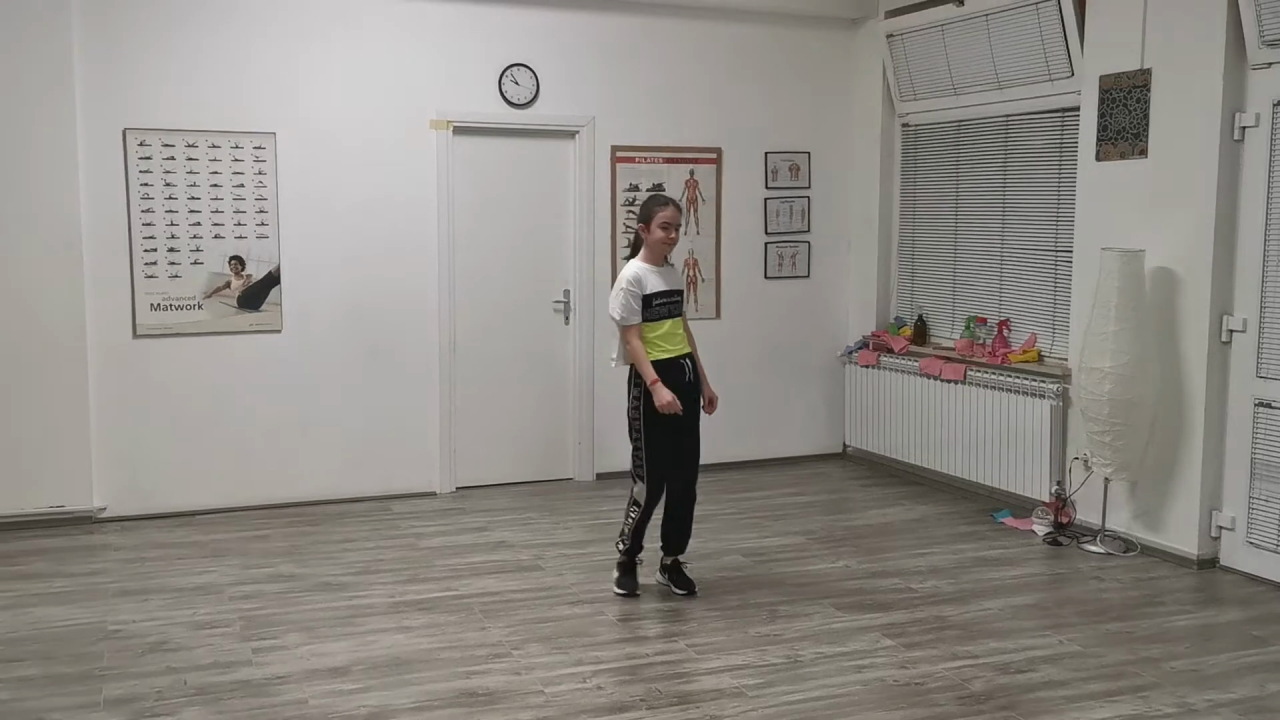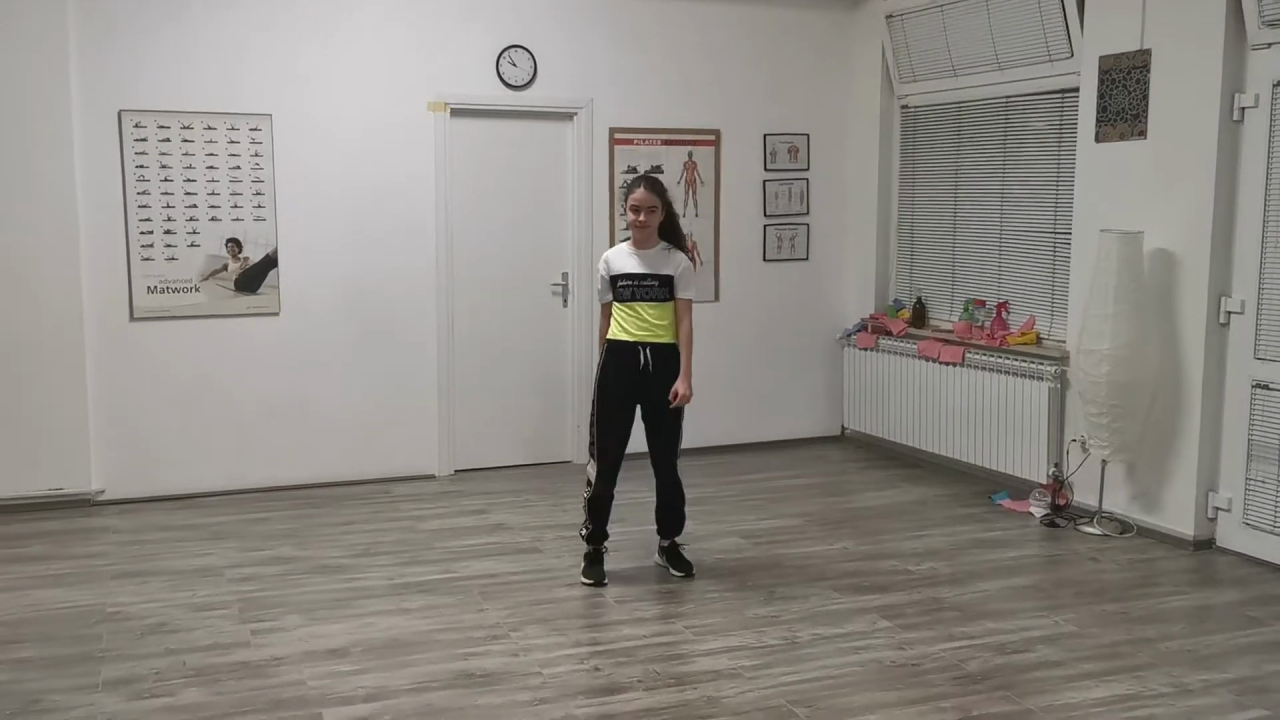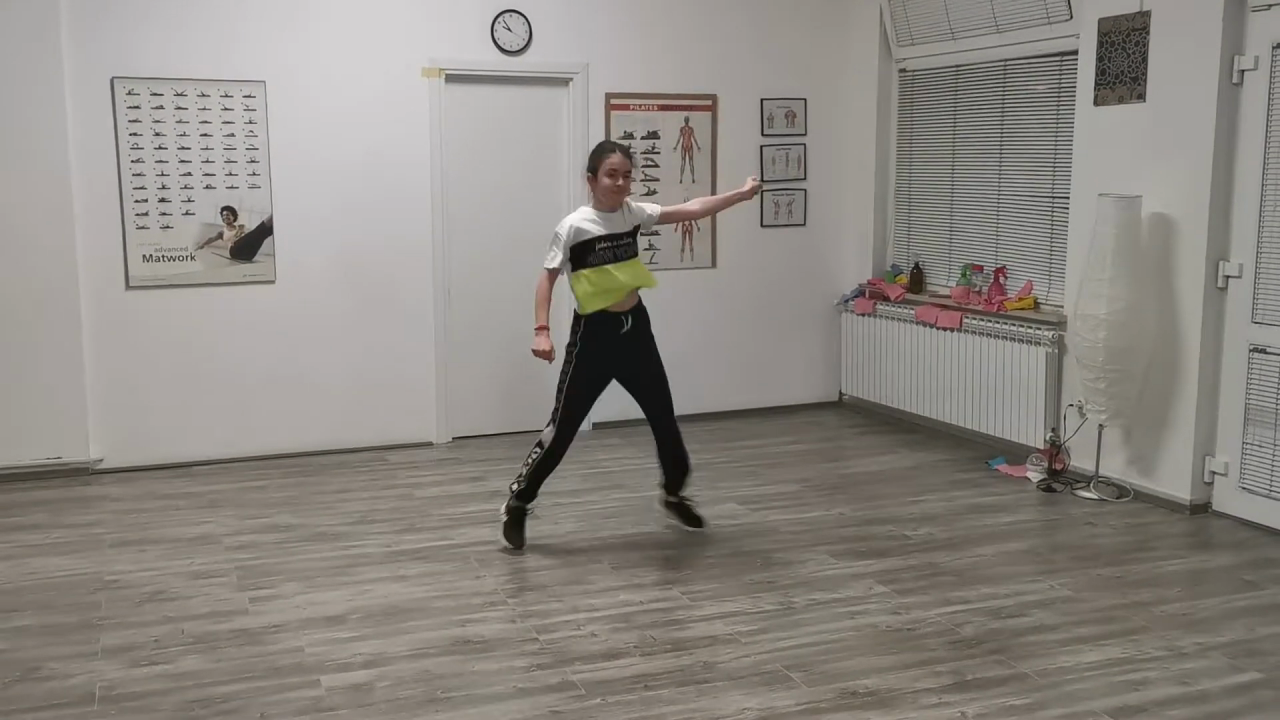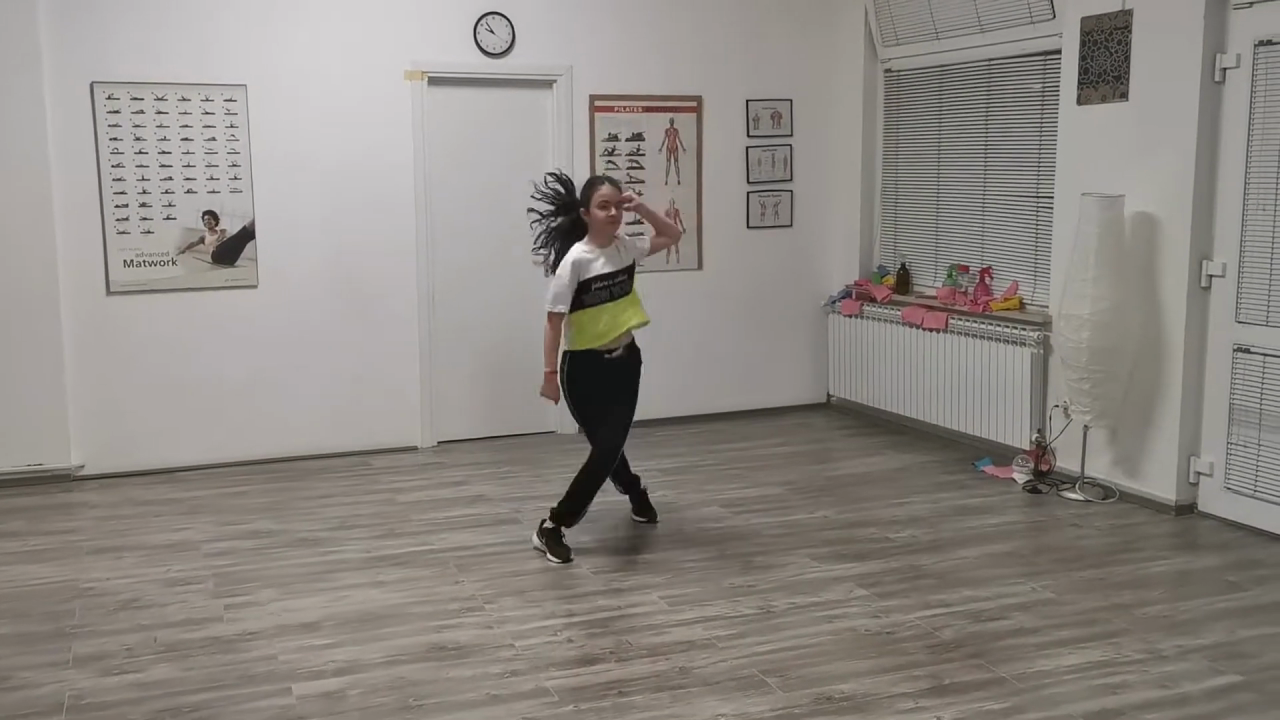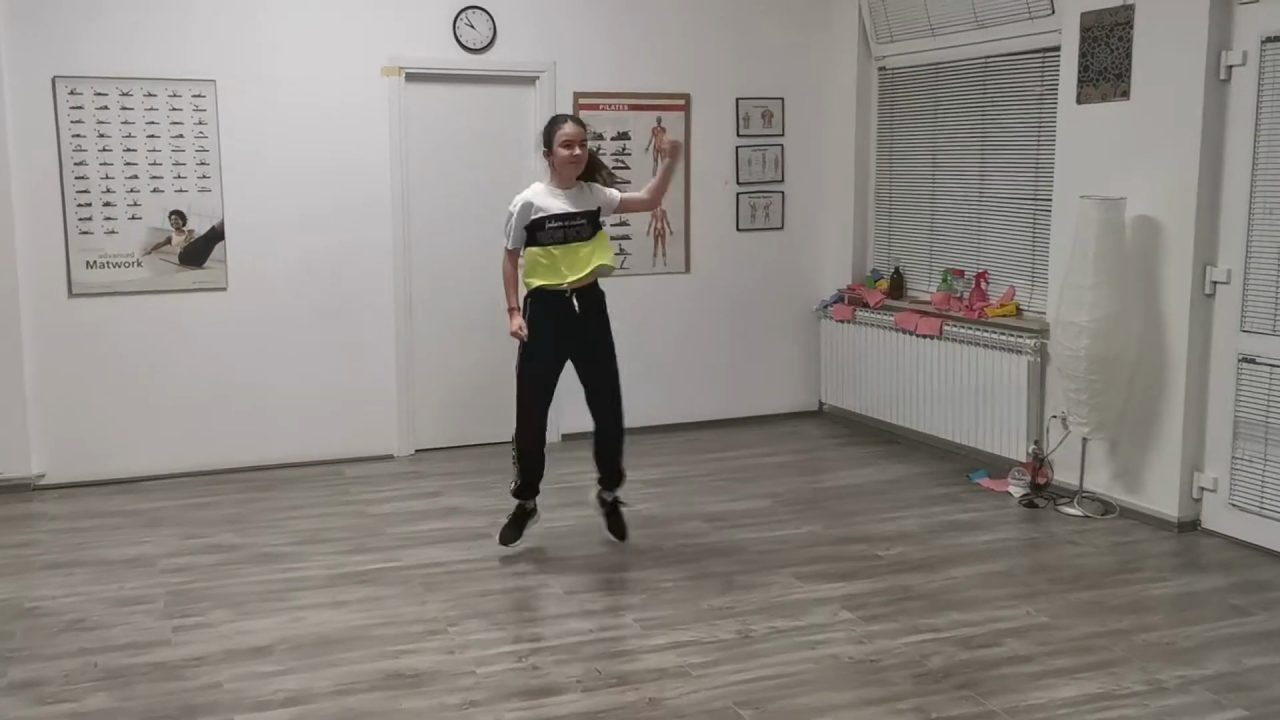
dt=1s
person 1, frame 1
left shoulder: (673, 274)
right shoulder: (632, 278)
right elbow: (632, 340)
left wrist: (703, 381)
right wrist: (655, 386)
left hip: (685, 377)
right hip: (651, 381)
left knee: (685, 476)
right knee: (651, 476)
left ankle: (672, 561)
right ankle: (627, 558)
person 1, frame 2
left shoulder: (677, 261)
right shoulder: (611, 259)
left elbow: (684, 321)
right elbow: (606, 317)
left wrist: (685, 375)
right wrist: (605, 362)
left hip: (662, 363)
right hip: (618, 361)
left knee: (666, 459)
right knee: (604, 458)
left ankle: (668, 543)
right ankle: (594, 548)
person 1, frame 3
left shoulder: (633, 212)
right shoulder: (573, 227)
left elbow: (691, 211)
right elbow: (546, 278)
left wrist: (740, 194)
right wrist: (541, 329)
left hip: (636, 330)
right hip: (592, 337)
left knee: (664, 421)
right knee: (561, 428)
left ankle: (674, 495)
right ankle: (518, 504)
person 1, frame 4
left shoulder: (626, 247)
right shoulder: (574, 262)
left elbow: (671, 235)
right elbow: (555, 321)
left wrist: (642, 208)
right wrist: (550, 375)
left hip: (625, 360)
right hip: (583, 366)
left knee: (607, 447)
right knee: (606, 447)
left ankle: (552, 527)
right ankle: (633, 490)
person 1, frame 5
left shoulder: (596, 194)
right shoulder: (528, 202)
left elbow: (650, 201)
right elbow: (511, 259)
left wrist: (670, 164)
right wrist: (514, 311)
left hip: (590, 306)
right hip: (545, 310)
left knee: (608, 410)
right knee: (531, 414)
left ankle: (609, 495)
right ankle: (525, 502)
